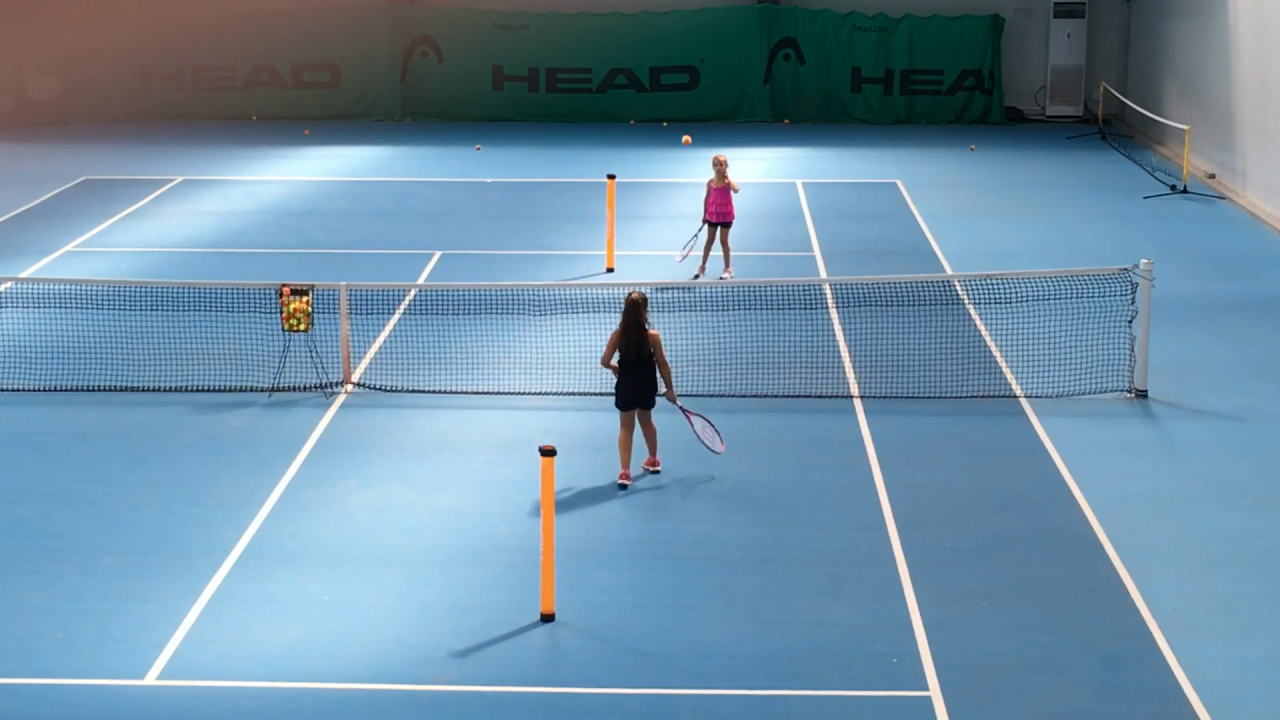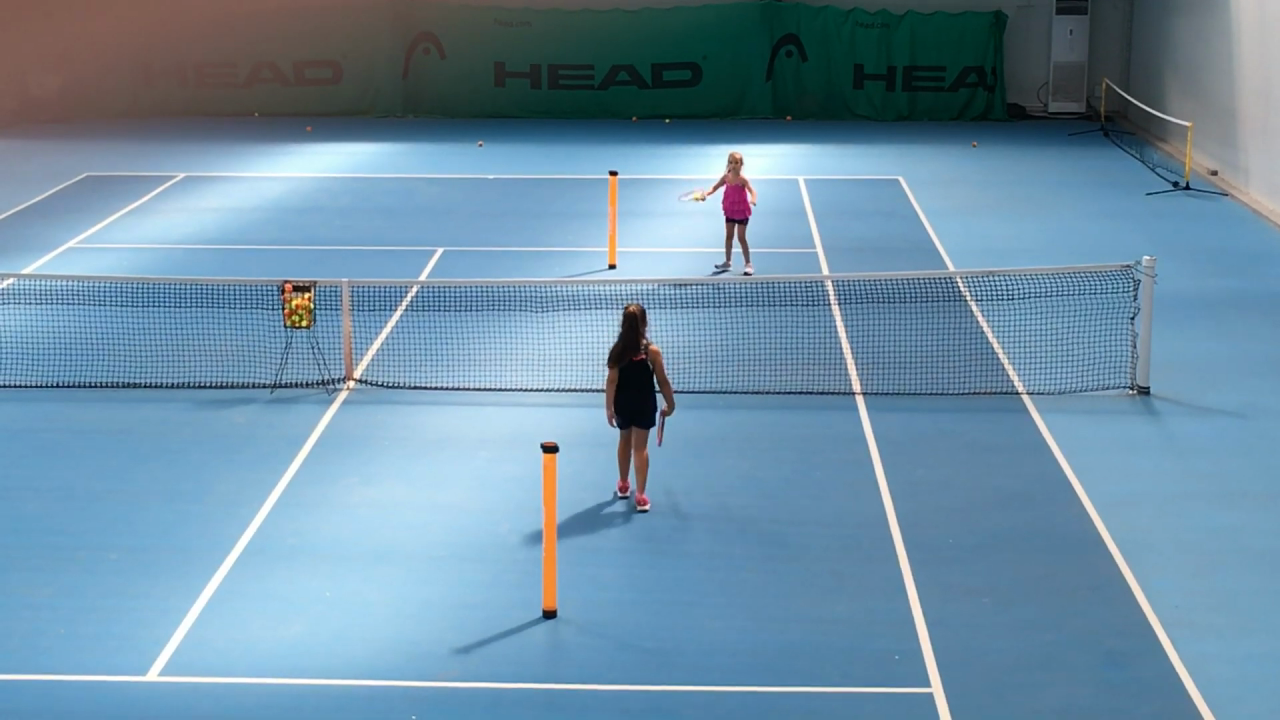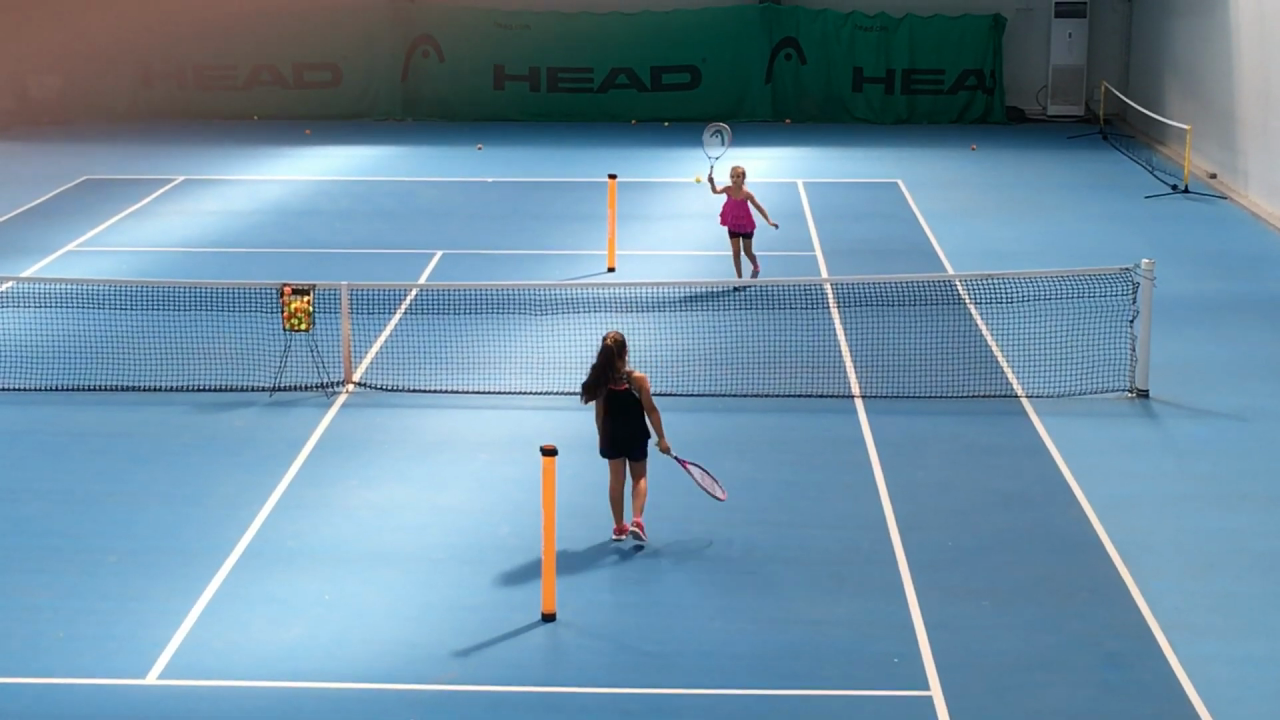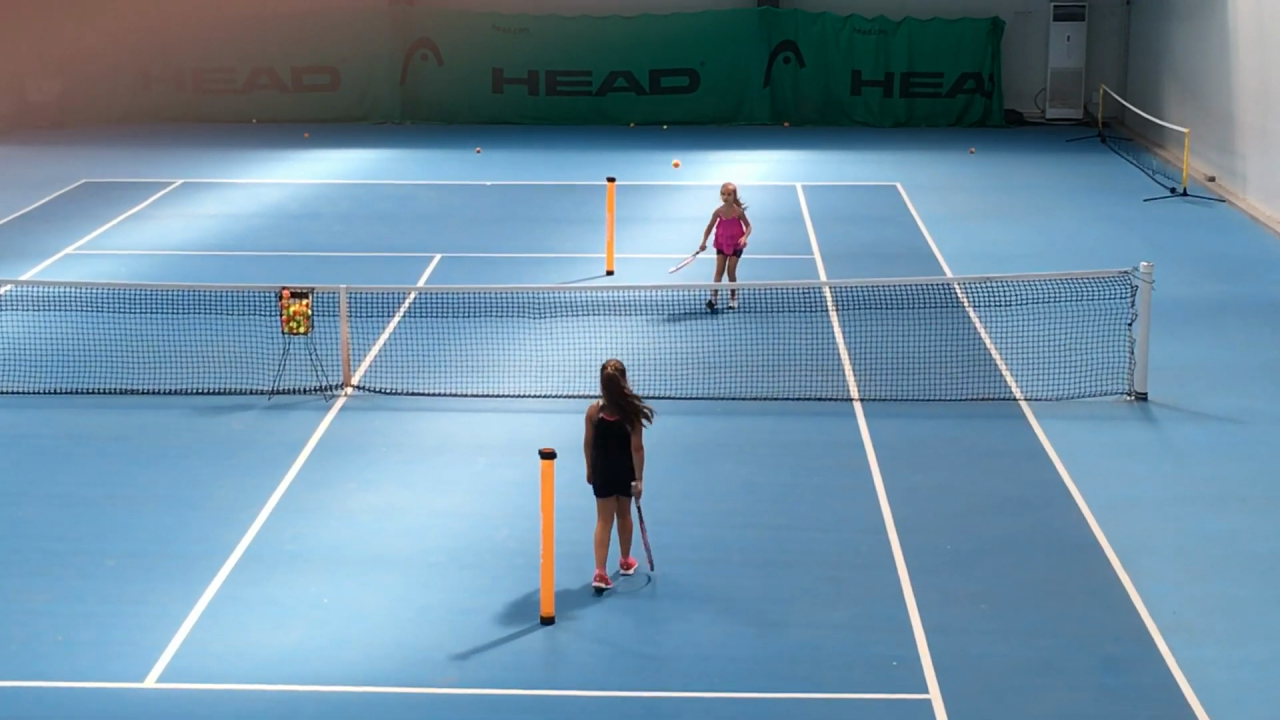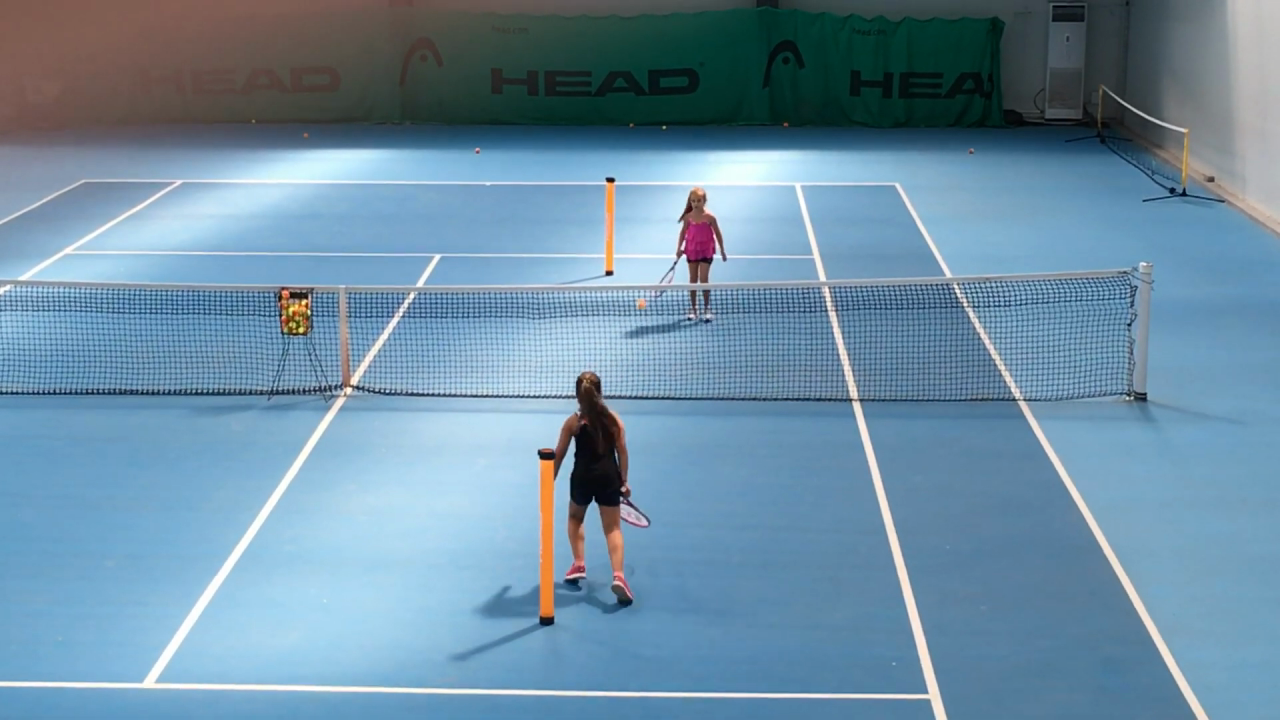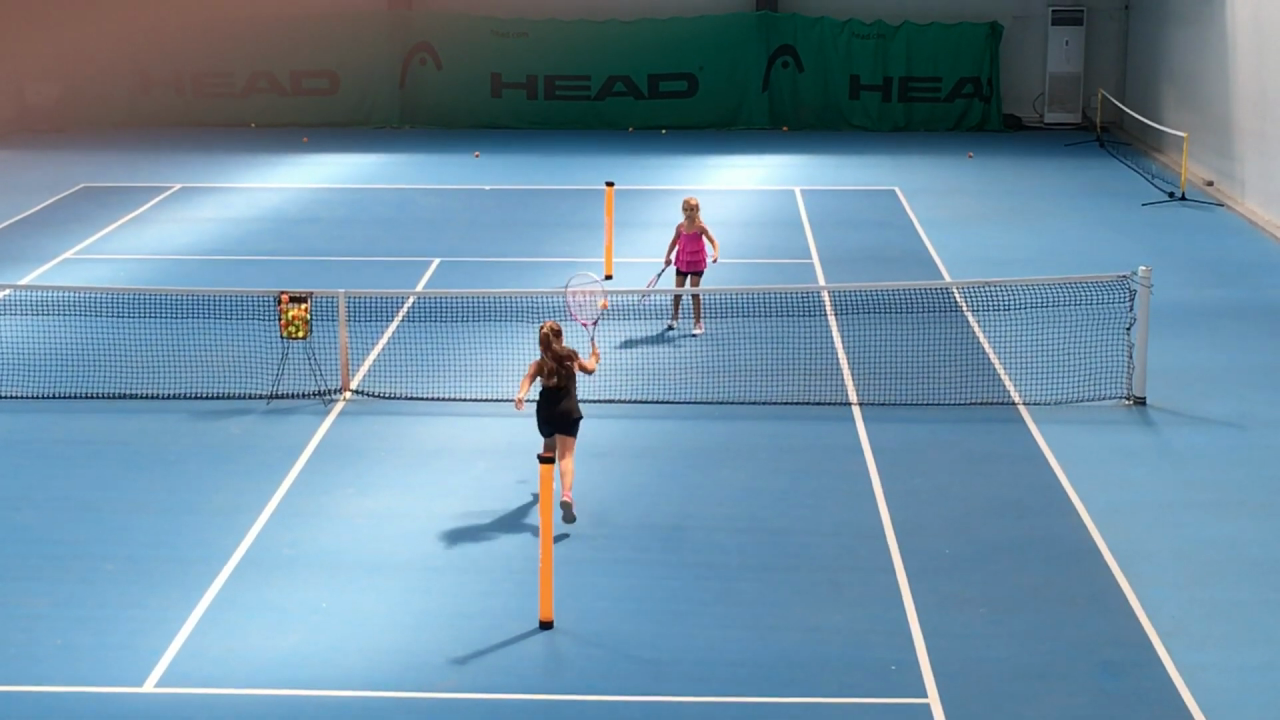
dt=0.7s
person 1, frame 1
left shoulder: (618, 334)
right shoulder: (652, 336)
left elbow: (605, 361)
right elbow: (662, 364)
left wrist: (616, 369)
right wrist: (670, 388)
left hip: (626, 387)
right hip: (647, 386)
left knee: (626, 428)
right knee: (646, 422)
left ankle: (625, 472)
right ankle: (653, 461)
person 1, frame 2
left shoulder: (618, 349)
right shoulder: (653, 351)
left elbow: (611, 381)
right elbow: (662, 381)
left wrist: (609, 408)
right wrist: (670, 404)
left hip: (623, 403)
right hip: (645, 404)
left knee: (624, 442)
right knee: (640, 448)
left ankle: (623, 485)
right ankle: (640, 496)
person 1, frame 3
left shoulder: (601, 381)
right shoulder: (638, 379)
left elbow: (600, 413)
right elbow: (651, 410)
left wrist: (602, 437)
right wrist: (661, 438)
left hip: (611, 435)
right hip: (635, 436)
left knee: (616, 480)
right knee: (639, 478)
left ankle: (619, 527)
right ankle: (637, 520)
person 1, frame 4
left shoulder: (593, 410)
right shoulder: (633, 411)
left elbow: (588, 444)
right elbow: (637, 447)
left wrist: (589, 469)
right wrist: (638, 478)
left hip: (601, 470)
right hip: (624, 470)
left knee: (604, 519)
right knee: (624, 515)
left ankle: (600, 574)
right ankle: (625, 561)
person 1, frame 5
left shoulder: (573, 422)
right shoulder: (611, 419)
left elbow: (558, 454)
right elbow: (622, 452)
right wrist: (624, 482)
left hip: (582, 478)
right hip: (609, 478)
left knee: (574, 518)
right knee: (613, 530)
left ankle: (578, 565)
right ankle: (618, 577)
person 1, frame 6
left shoulder: (539, 364)
right shoulder: (572, 358)
left elbow: (528, 378)
right elbow: (590, 369)
left wrist: (520, 395)
right wrist: (595, 356)
left hip: (545, 414)
right hip: (568, 412)
left knee: (549, 446)
right knee: (566, 458)
right ankle: (566, 495)
